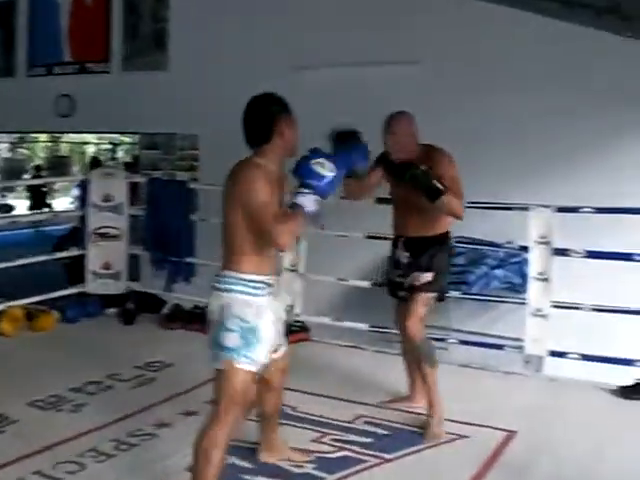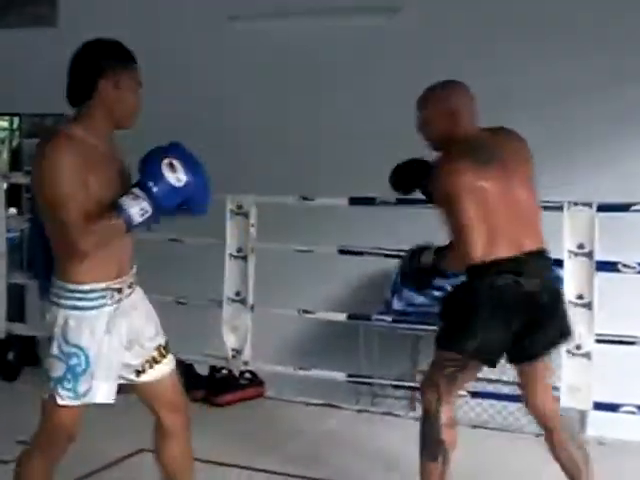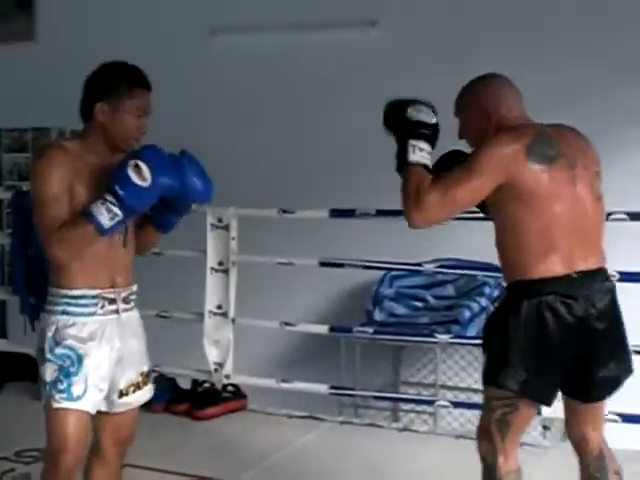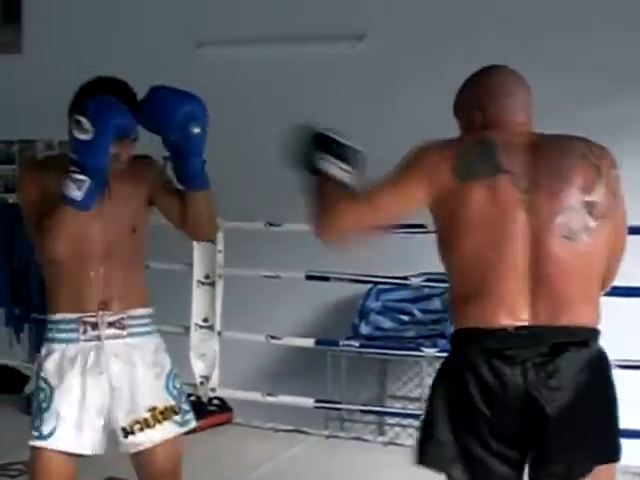
dt=0.7s
person 1, frame 1
left shoulder: (267, 172)
right shoulder: (253, 175)
right elbow: (281, 237)
right wrist: (313, 190)
left hip: (259, 293)
right hip: (243, 296)
left knee: (274, 374)
right knee: (229, 409)
left ankle: (271, 445)
person 1, frame 2
left shoulder: (106, 146)
right shoulder: (61, 152)
right elbow: (81, 240)
left wrist: (163, 201)
right wrist: (147, 196)
left hip: (128, 300)
right hip: (83, 309)
left knee: (174, 412)
right knee: (56, 436)
person 1, frame 3
left shoulder: (126, 164)
right shoulder: (56, 163)
right elbow: (58, 248)
left wrist: (169, 210)
right wrist: (119, 201)
left hip: (125, 316)
right hip: (76, 317)
left knee: (114, 444)
person 1, frame 4
left shoulder: (143, 174)
right shoulder: (41, 177)
left elbow: (203, 229)
right elbow: (53, 247)
left wrist: (189, 157)
right wrist: (85, 170)
left hip: (136, 341)
right hip: (70, 344)
person 2, frame 1
left shoulder: (437, 159)
right shoulder: (387, 161)
left elbow: (458, 210)
right elbow: (355, 192)
left wrist: (426, 184)
left hip: (431, 248)
right hip: (403, 248)
left knee: (413, 325)
right knee: (405, 323)
left ankle: (436, 406)
right ankle: (416, 393)
person 2, frame 2
left shoulder: (453, 165)
right shoulder: (511, 142)
left elbow: (472, 251)
right wrist: (433, 183)
left hip: (495, 290)
right hip: (538, 278)
left knee: (437, 395)
right knee: (541, 403)
person 2, frame 3
left shoulder: (506, 148)
right shoulder: (577, 143)
left elbow: (419, 212)
left wrist: (414, 142)
right wrist: (493, 194)
left hip: (541, 311)
right hip: (597, 300)
left knee: (496, 444)
right knee: (588, 437)
person 2, frame 4
left shoulder: (449, 163)
right shoulder: (595, 162)
left elbow: (338, 223)
right elbow: (601, 276)
left wrist: (330, 165)
left hip: (484, 372)
right hip: (577, 368)
